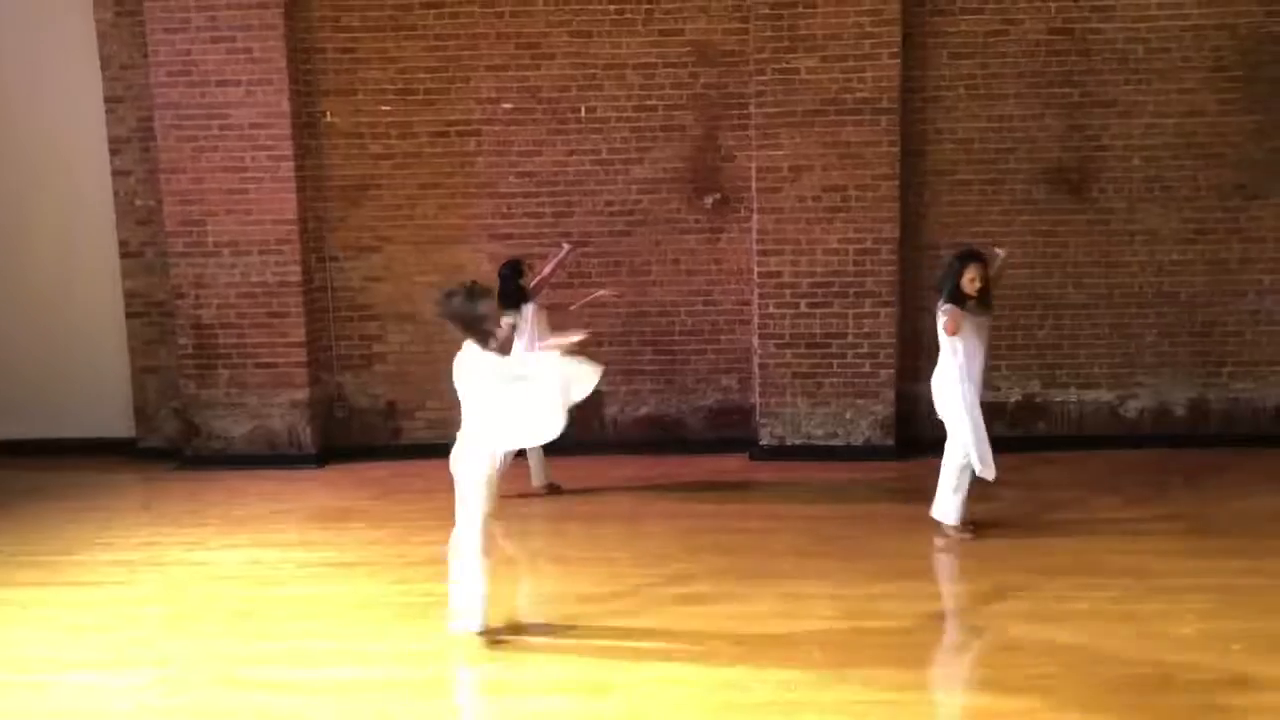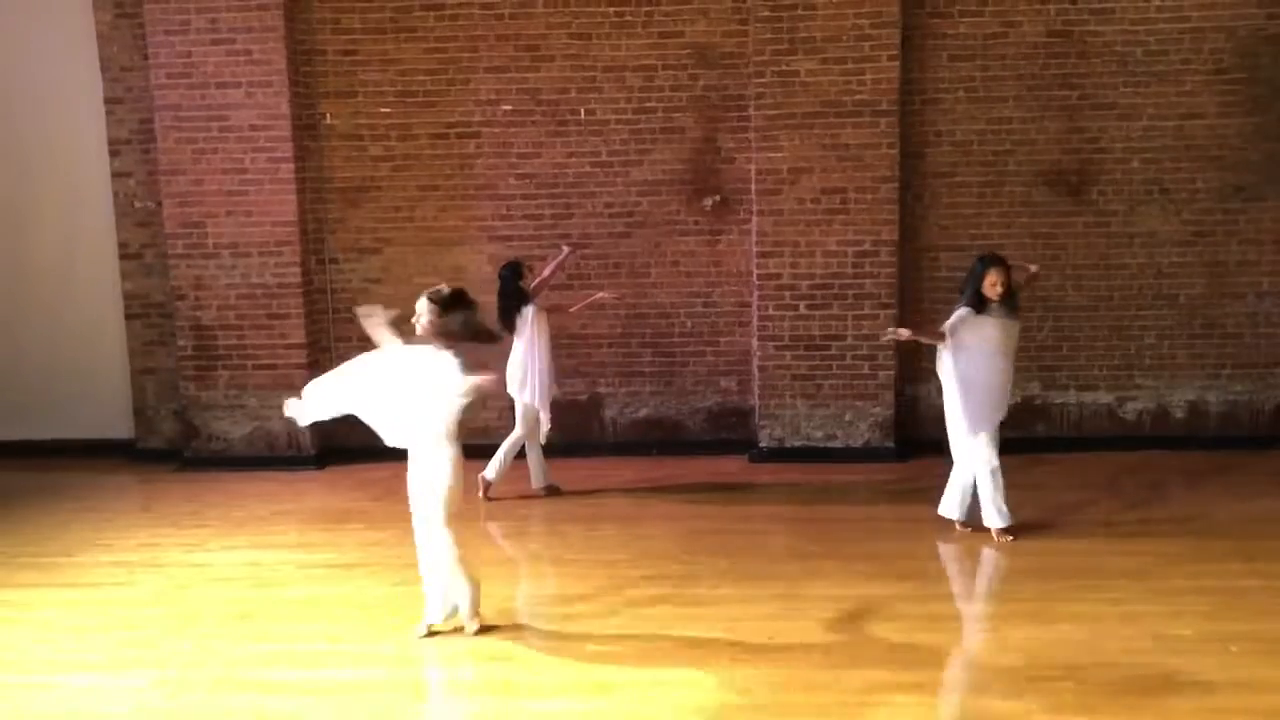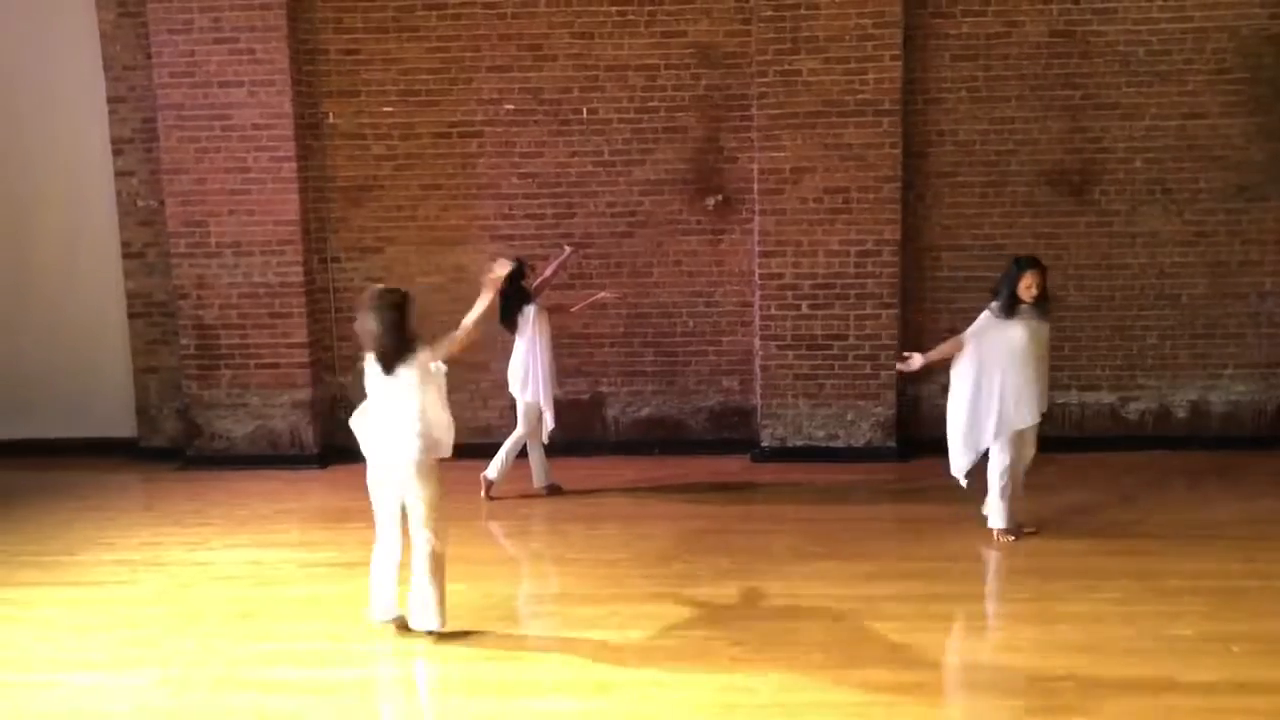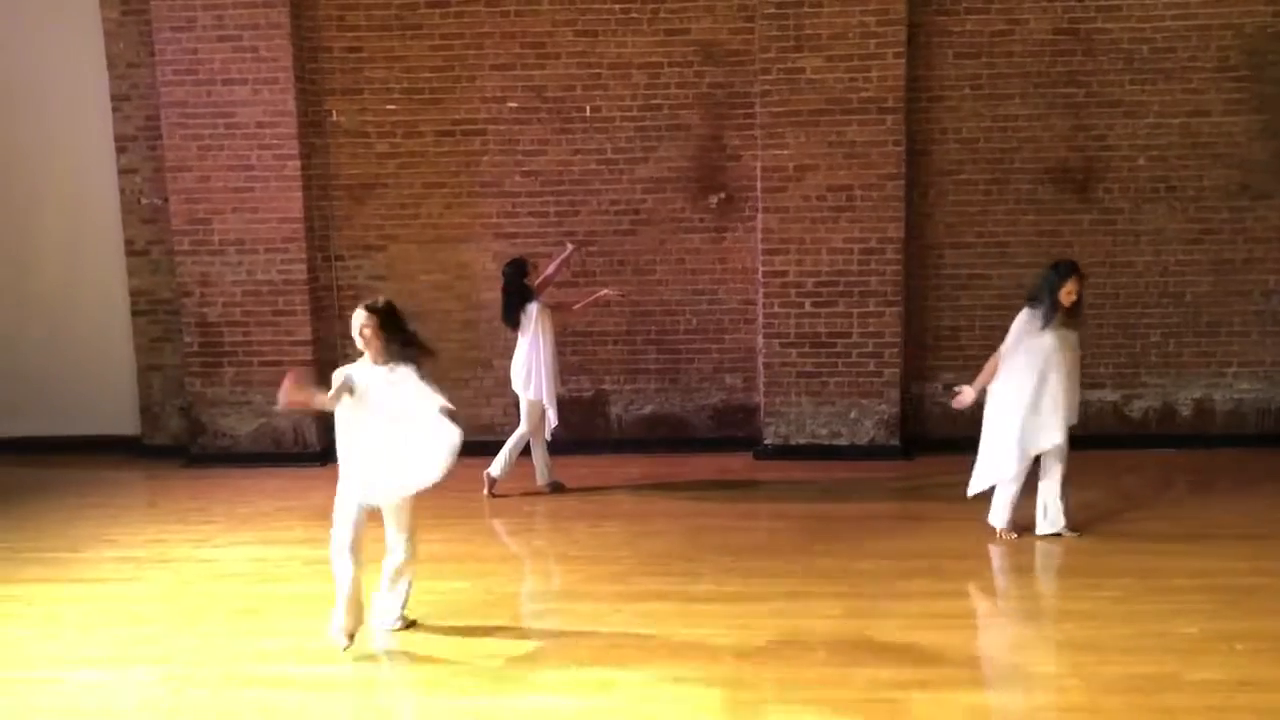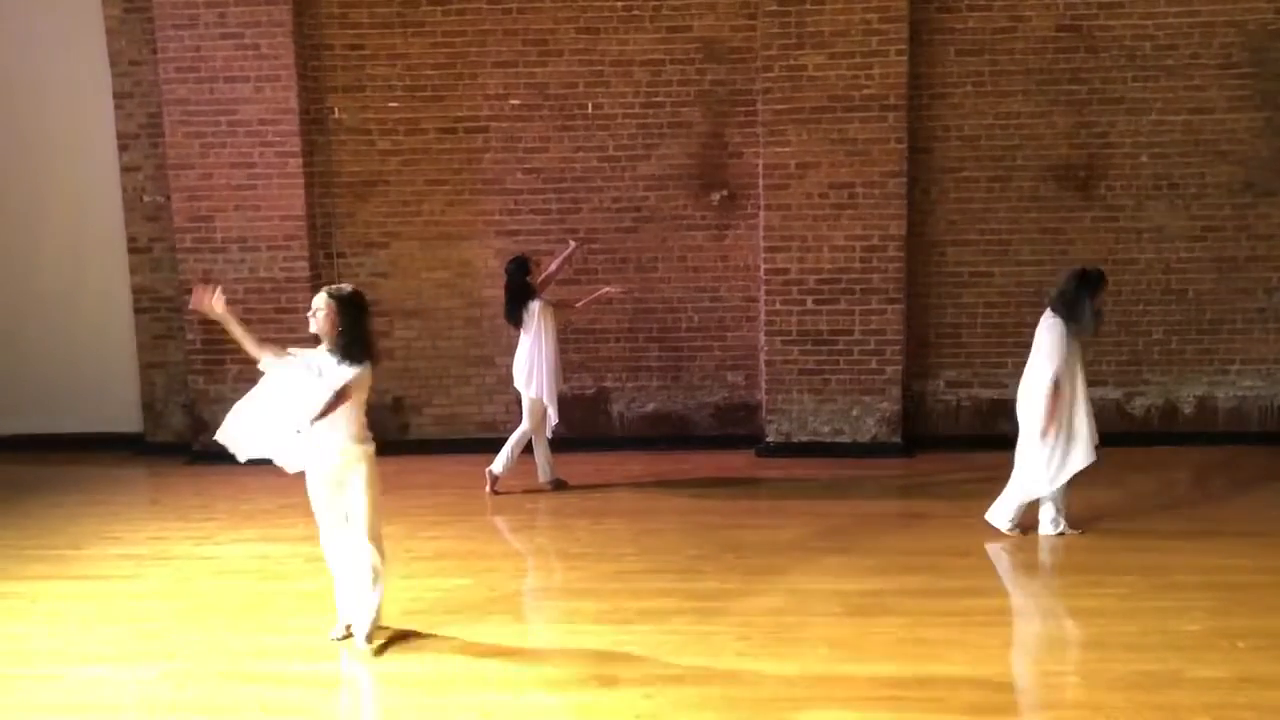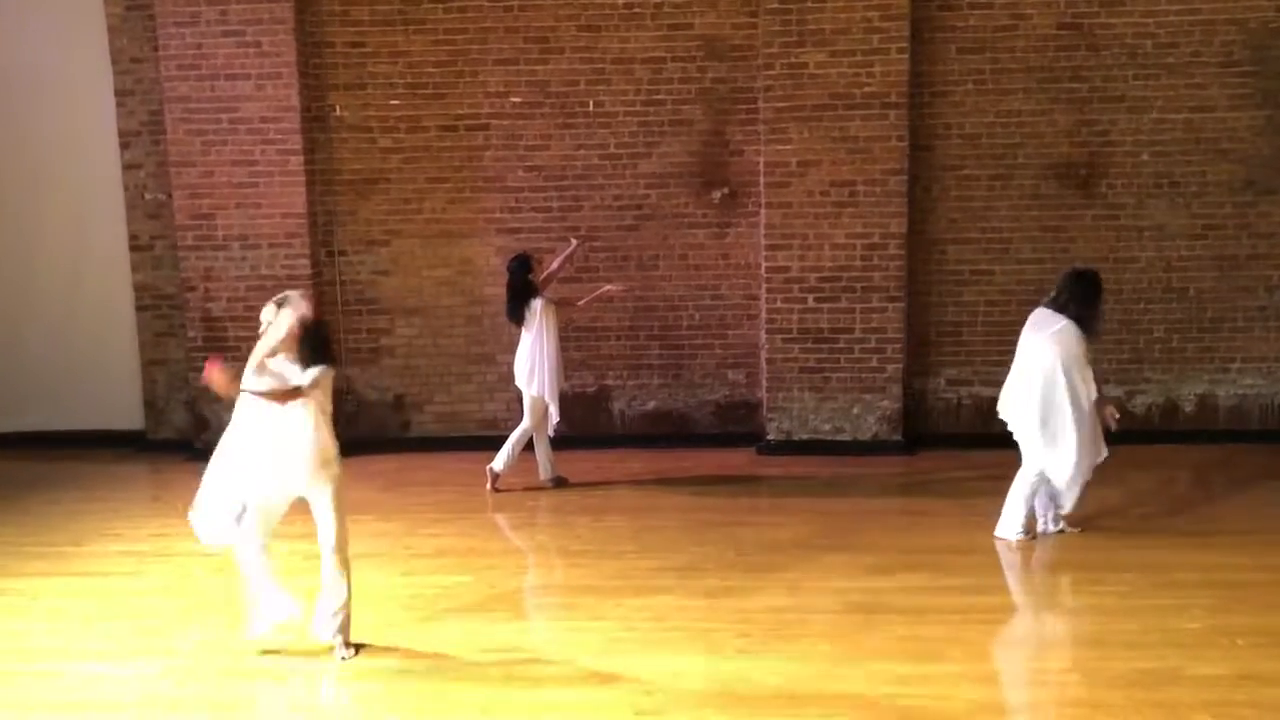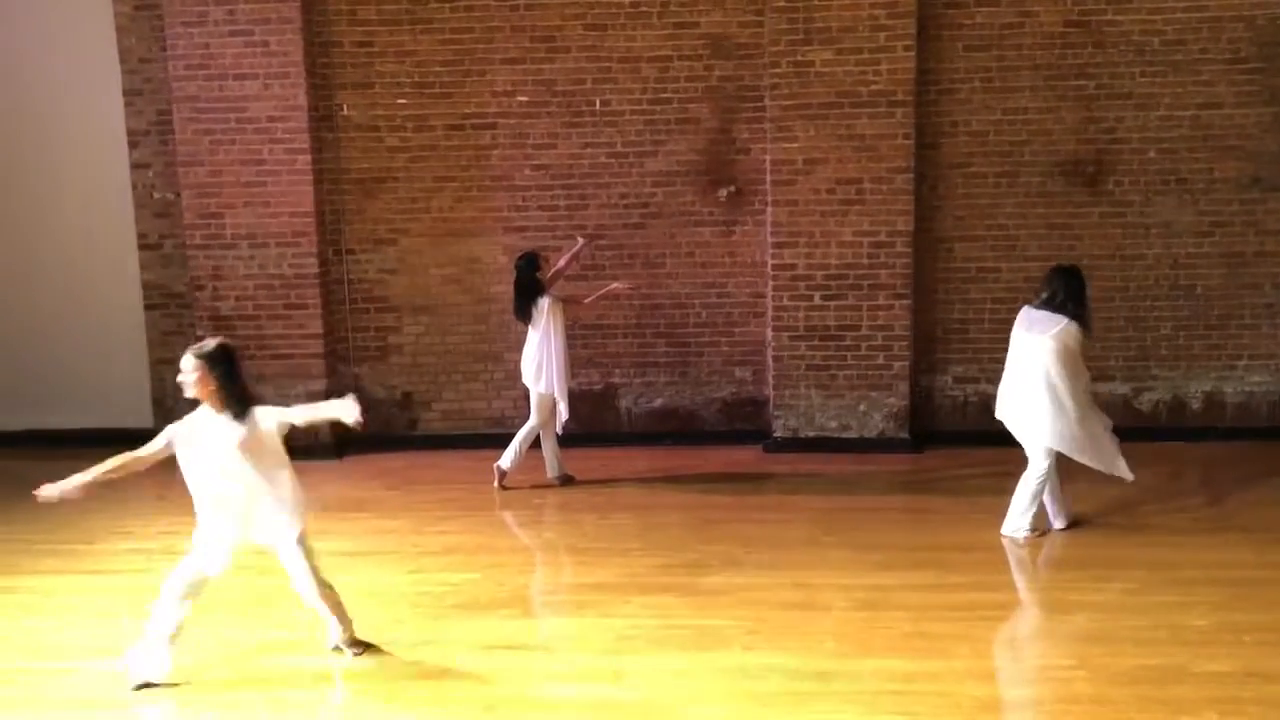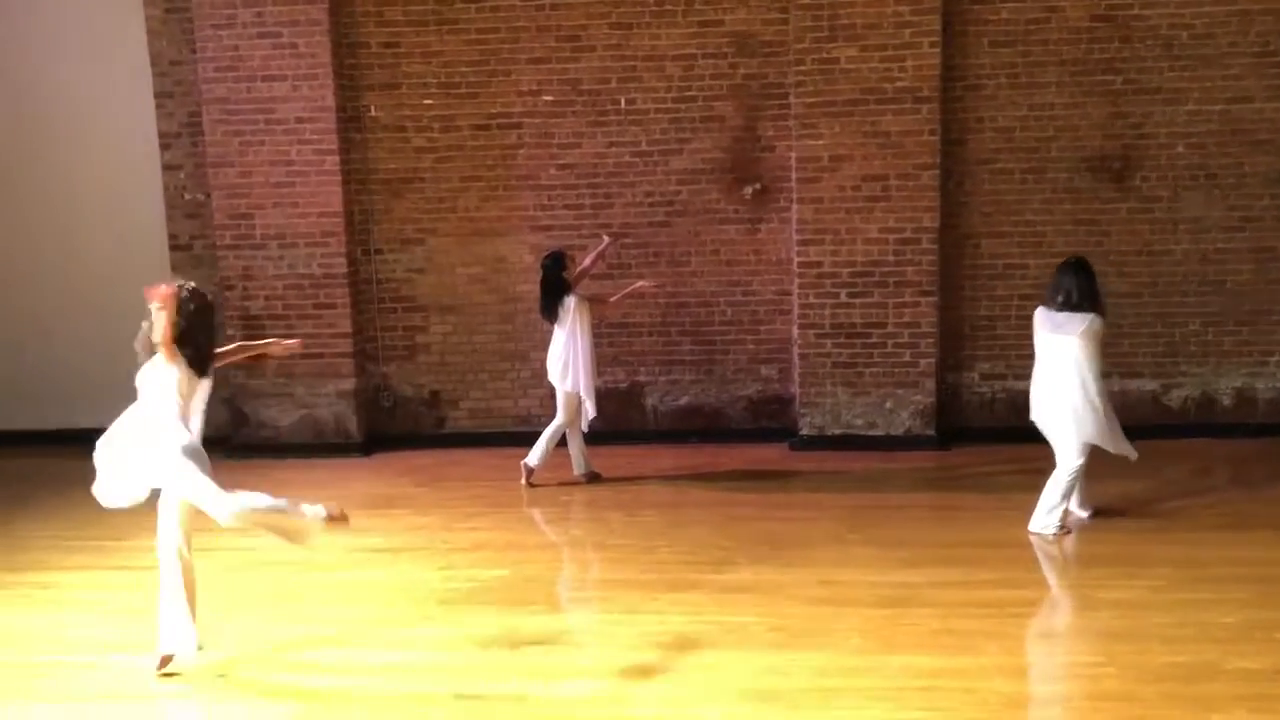
dt=0.3s
person 1, frame 1
left shoulder: (476, 351)
right shoulder: (476, 357)
right elbow: (520, 367)
left hip: (484, 453)
right hip: (480, 455)
left knee: (469, 530)
right knee: (473, 534)
left ankle: (465, 612)
right ankle: (470, 617)
person 1, frame 2
left shoulder: (449, 361)
right shoulder: (424, 354)
left elbow: (462, 386)
right elbow: (399, 349)
left wrist: (479, 380)
right wrist: (381, 325)
left hip: (440, 457)
right hip: (423, 456)
left knee: (437, 535)
right knee: (425, 535)
left ankle: (467, 605)
right ankle: (439, 609)
person 1, frame 3
left shoulder: (374, 363)
right shoulder: (416, 361)
right elbow: (460, 338)
right wrist: (488, 293)
left hip: (382, 460)
right hip: (414, 462)
left knee: (387, 536)
right knee: (426, 538)
left ankle: (384, 608)
right ankle: (429, 618)
person 1, frame 4
left shoulder: (406, 373)
right shoulder: (348, 375)
left elbow: (429, 402)
right elbow: (331, 401)
right wrist: (303, 396)
left hip: (399, 477)
right hip: (356, 474)
left knee: (401, 551)
right knee: (344, 550)
left ankle: (390, 614)
right ankle: (344, 623)
person 1, frame 5
left shoulder: (358, 369)
right shoulder: (303, 360)
left elbow: (333, 401)
right elbow: (262, 351)
left wrist: (304, 424)
right wrist: (225, 317)
left hip: (354, 460)
right hip: (318, 463)
left knee: (364, 538)
right knee: (333, 540)
left ankle: (367, 619)
right ankle: (348, 614)
person 1, frame 6
left shoulder: (319, 372)
right shoulder: (267, 369)
left elbow: (287, 395)
right elbow: (254, 363)
left wrist: (239, 390)
right wrist: (284, 325)
left hip: (320, 471)
right hip: (275, 472)
left knee: (333, 550)
right knee: (247, 540)
left ankle: (336, 631)
right ankle: (270, 609)
person 1, frame 7
left shoulder: (253, 417)
right shoulder: (184, 429)
left elbow: (299, 415)
right elbow: (137, 458)
left wrist: (338, 408)
right wrist: (80, 480)
left hip: (270, 515)
right hip: (220, 524)
left knee: (308, 581)
right knee: (178, 590)
left ankle: (342, 636)
right ankle: (149, 664)
person 1, frame 8
left shoulder: (172, 361)
right shoulder: (193, 361)
left elbow: (165, 338)
right elbow: (222, 354)
left wrist: (164, 307)
right wrist: (265, 345)
left hip: (176, 456)
right hip: (171, 463)
left knee: (226, 507)
right knee: (172, 552)
left ankle: (309, 516)
right ankle: (177, 639)
person 2, frame 1
left shoulder: (977, 306)
right shoulder: (949, 308)
left elbow: (986, 281)
right elbow: (950, 329)
left wrist: (996, 264)
right wrist: (953, 319)
left hip: (967, 388)
right hip: (953, 389)
left knee: (958, 449)
right knee: (966, 450)
left ankle: (952, 512)
right ankle: (949, 516)
person 2, frame 2
left shoulder: (1007, 310)
right shoulder: (968, 314)
right elbow: (943, 335)
left wrist: (1029, 280)
right wrist: (915, 334)
left hip: (996, 396)
right hip: (973, 397)
left knee: (971, 455)
right knee: (986, 457)
left ankle: (954, 510)
right ankle: (996, 521)
person 2, frame 3
left shoulder: (1038, 314)
right shoulder: (997, 314)
right elbow: (962, 341)
right wrist: (924, 358)
left hip: (1027, 400)
right hip: (1001, 398)
left knee: (1025, 455)
right knee: (1002, 459)
left ankle: (997, 509)
right ankle: (999, 522)
person 2, frame 4
left shoulder: (1066, 320)
right shoulder: (1031, 318)
right elbow: (1002, 355)
right wrist: (975, 388)
left hip: (1057, 407)
right hip: (1029, 406)
left knee: (1055, 464)
right knee: (1017, 464)
left ankle: (1051, 522)
right ankle: (1000, 519)
person 2, frame 5
left shoulder: (1059, 320)
right shoulder: (1058, 327)
right elbow: (1052, 375)
right wrist: (1048, 416)
left hip: (1047, 404)
right hip: (1044, 406)
left knee: (1057, 464)
right knee: (1038, 465)
left ankle: (1052, 522)
right ankle: (1001, 515)
person 2, frame 6
left shoulder: (1040, 315)
right shoulder: (1070, 330)
right elbow: (1083, 377)
right wrist: (1101, 405)
left hip: (1023, 399)
right hip: (1036, 406)
left knee: (1047, 464)
right knee: (1036, 466)
left ankle: (1050, 521)
right ankle: (1010, 527)
person 2, frame 7
left shoulder: (1025, 314)
right shoulder: (1069, 329)
right elbow: (1077, 370)
right wrist: (1085, 388)
left hip: (1013, 399)
right hip: (1039, 404)
left knee: (1045, 459)
right knee: (1041, 464)
left ankle: (1058, 516)
right ankle: (1016, 525)
person 2, frame 8
left shoulder: (1041, 315)
right shoulder: (1092, 322)
left hip: (1044, 399)
right hip: (1074, 401)
left knee: (1069, 456)
right knee: (1073, 461)
left ankle: (1076, 506)
right ankle: (1044, 521)
person 3, frame 1
left shoulder: (530, 304)
right shoulder: (526, 301)
left elbow: (566, 309)
right elbow: (546, 275)
left wrist: (595, 296)
right wrist: (566, 251)
left ankle: (541, 480)
person 3, frame 2
left shoulder: (529, 307)
right shoulder: (524, 303)
left elbow: (565, 312)
right elbow: (546, 277)
left wrist: (594, 299)
right wrist: (566, 254)
left hip: (529, 374)
right hip: (525, 375)
left knee: (532, 431)
right knee: (522, 431)
left ankle: (540, 482)
right ankle: (487, 476)
person 3, frame 3
left shoulder: (532, 306)
right shoulder: (527, 303)
left elbow: (567, 311)
right elbow: (548, 276)
left wrist: (597, 298)
right wrist: (568, 254)
left hip: (533, 373)
right hip: (527, 374)
left knee: (534, 430)
right knee: (524, 430)
left ankle: (543, 481)
right ankle: (490, 475)
person 3, frame 4
left shoulder: (535, 304)
right shoulder: (529, 301)
left elbow: (570, 309)
right elbow: (551, 273)
left wrist: (599, 296)
right wrist: (569, 252)
left hip: (535, 371)
right hip: (530, 372)
left knee: (537, 429)
right knee: (527, 428)
left ankle: (545, 479)
right ankle: (493, 473)
person 3, frame 5
left shoulder: (537, 302)
right shoulder: (532, 299)
left elbow: (571, 305)
right elbow: (554, 273)
left wrist: (601, 294)
right wrist: (572, 250)
left hip: (537, 369)
right hip: (533, 369)
left knee: (539, 425)
right knee: (529, 426)
left ankle: (548, 476)
right ankle: (495, 470)
person 3, frame 6
left shoulder: (537, 300)
right shoulder: (535, 299)
left elbow: (569, 297)
right elbow: (559, 278)
right wrist: (574, 249)
left hip: (537, 366)
right hip: (534, 367)
left knee: (540, 423)
right knee: (530, 424)
left ankle: (549, 473)
right ankle: (496, 468)
person 3, frame 7
left shoulder: (543, 298)
right shoulder: (544, 298)
right elbow: (561, 267)
right wrist: (580, 247)
left hip: (544, 364)
right hip: (542, 365)
left knee: (547, 421)
right knee: (537, 421)
left ankle: (556, 471)
right ankle: (503, 465)
person 3, frame 8
left shoulder: (566, 296)
right shoulder: (570, 299)
left hip: (568, 362)
right hip: (568, 364)
left knee: (573, 419)
right knee: (564, 419)
left ankle: (582, 468)
right ankle: (531, 462)
